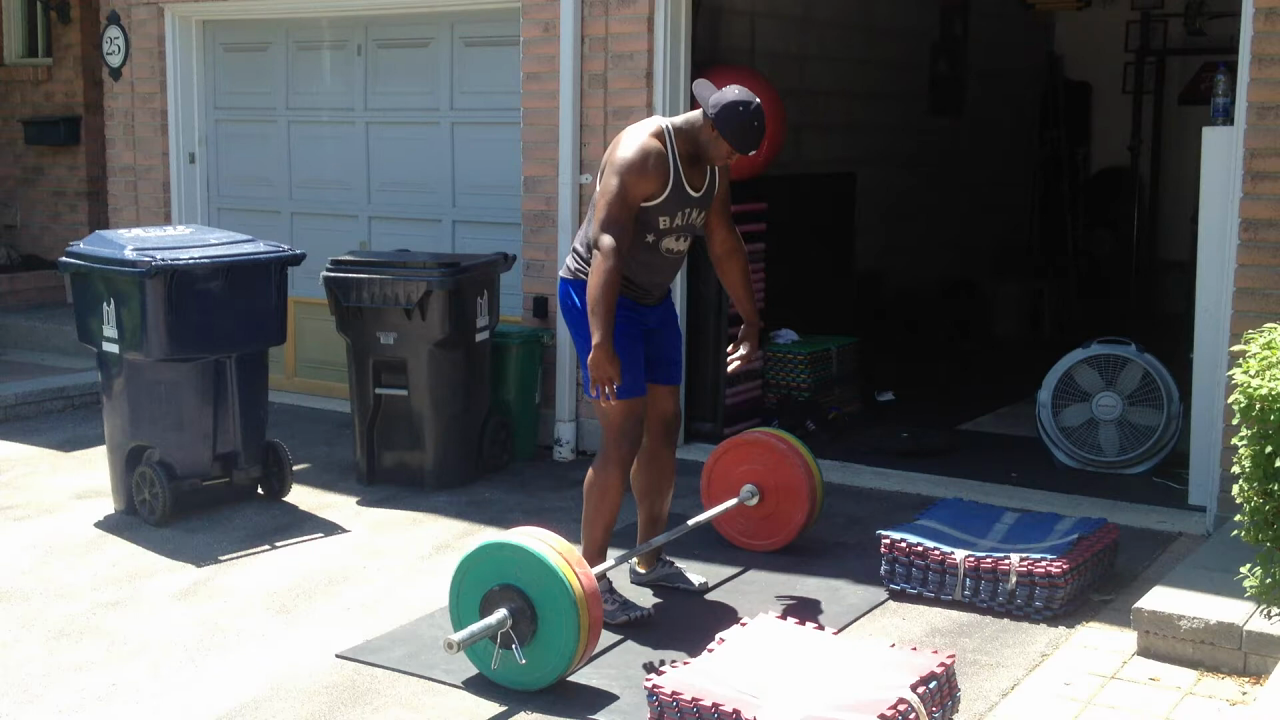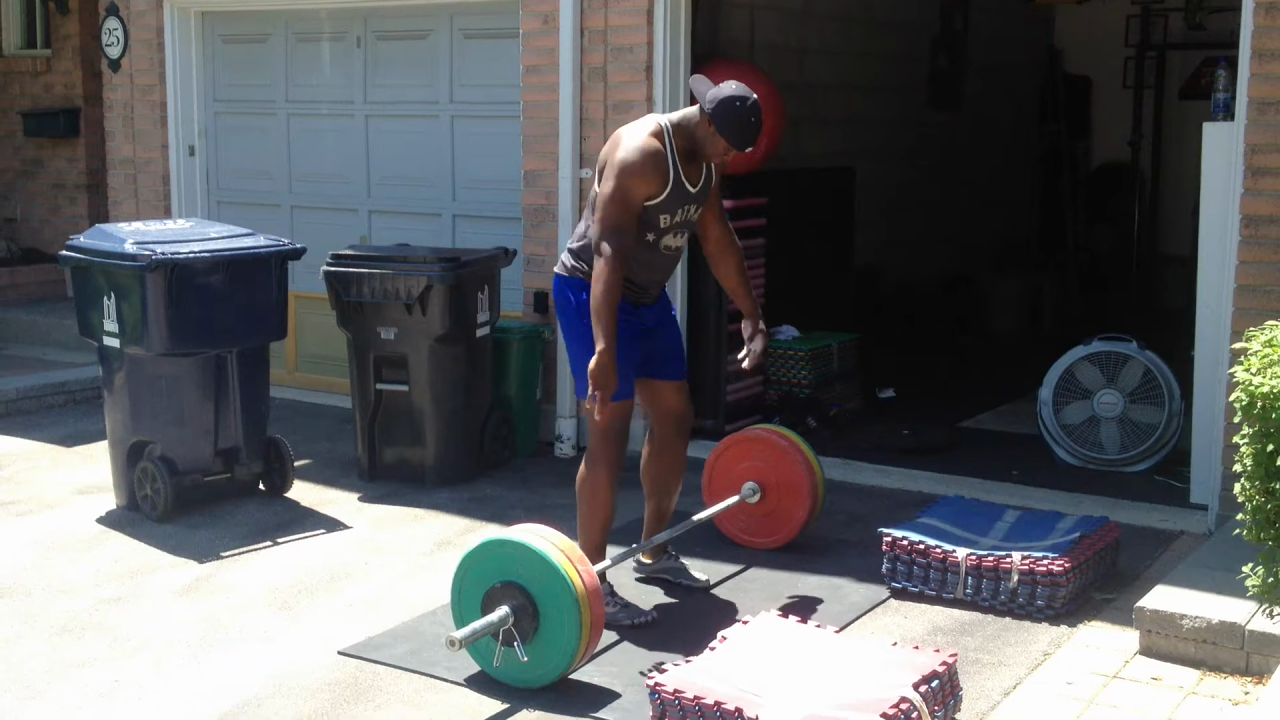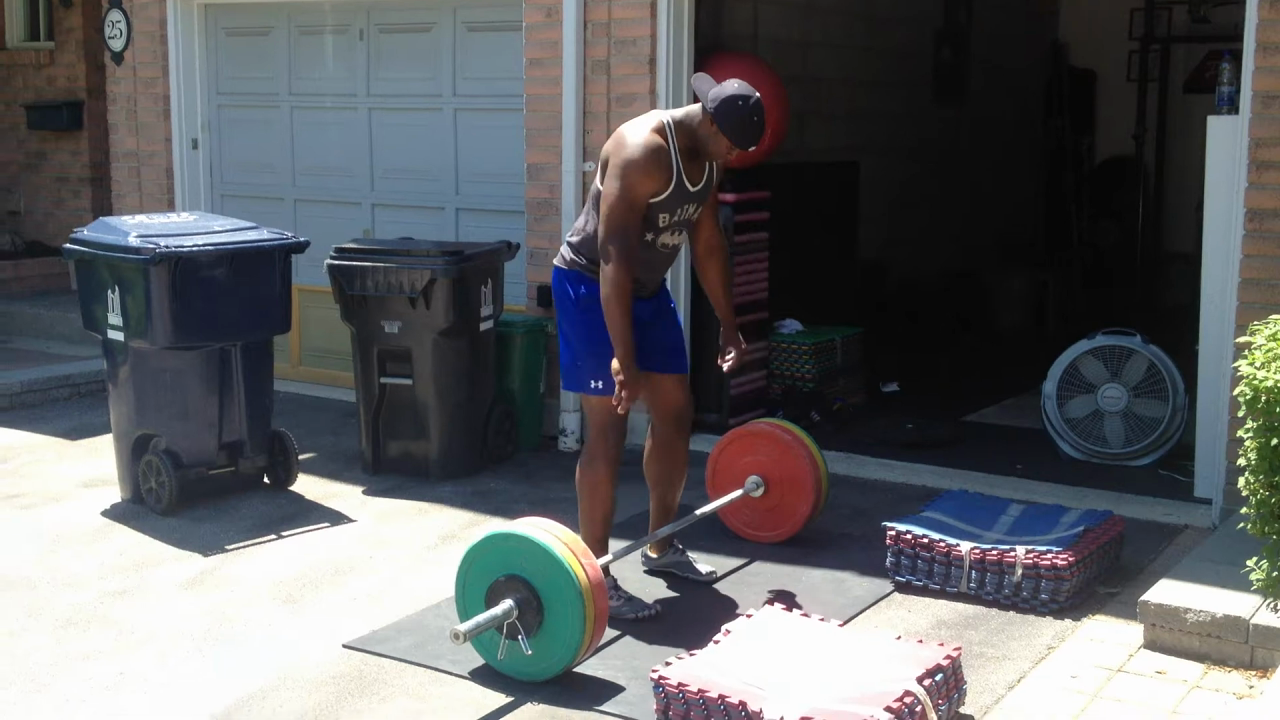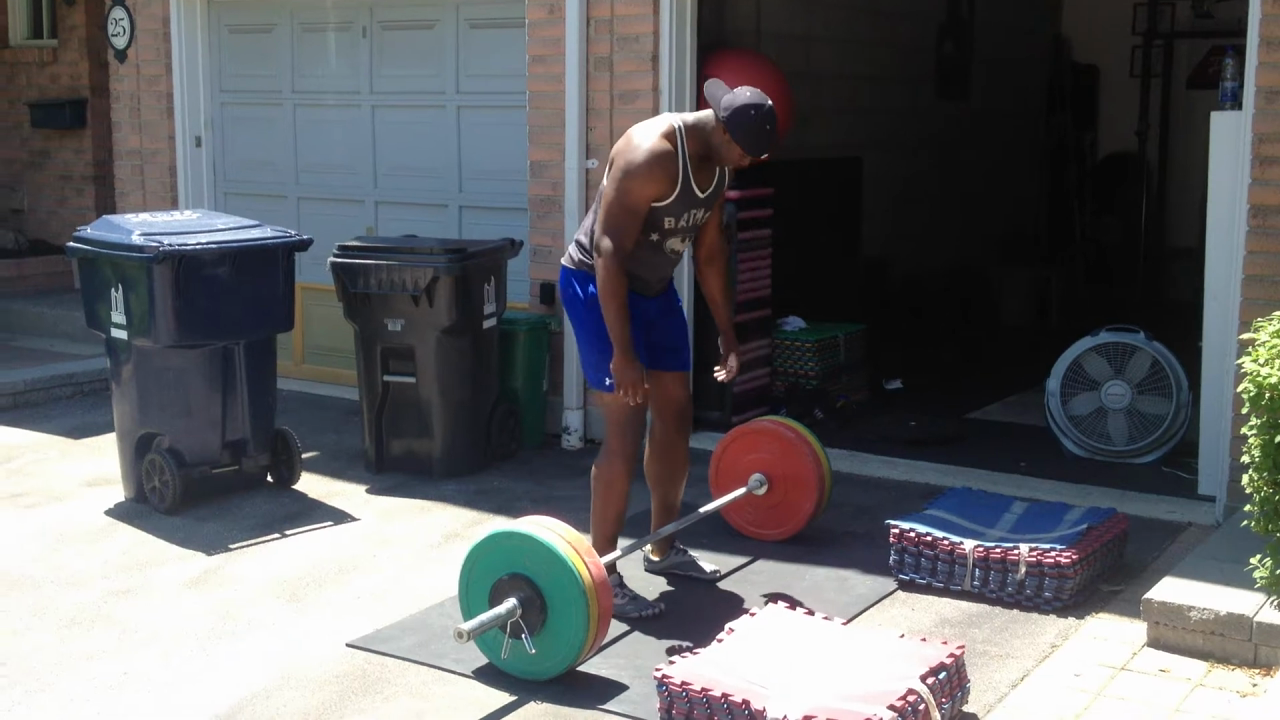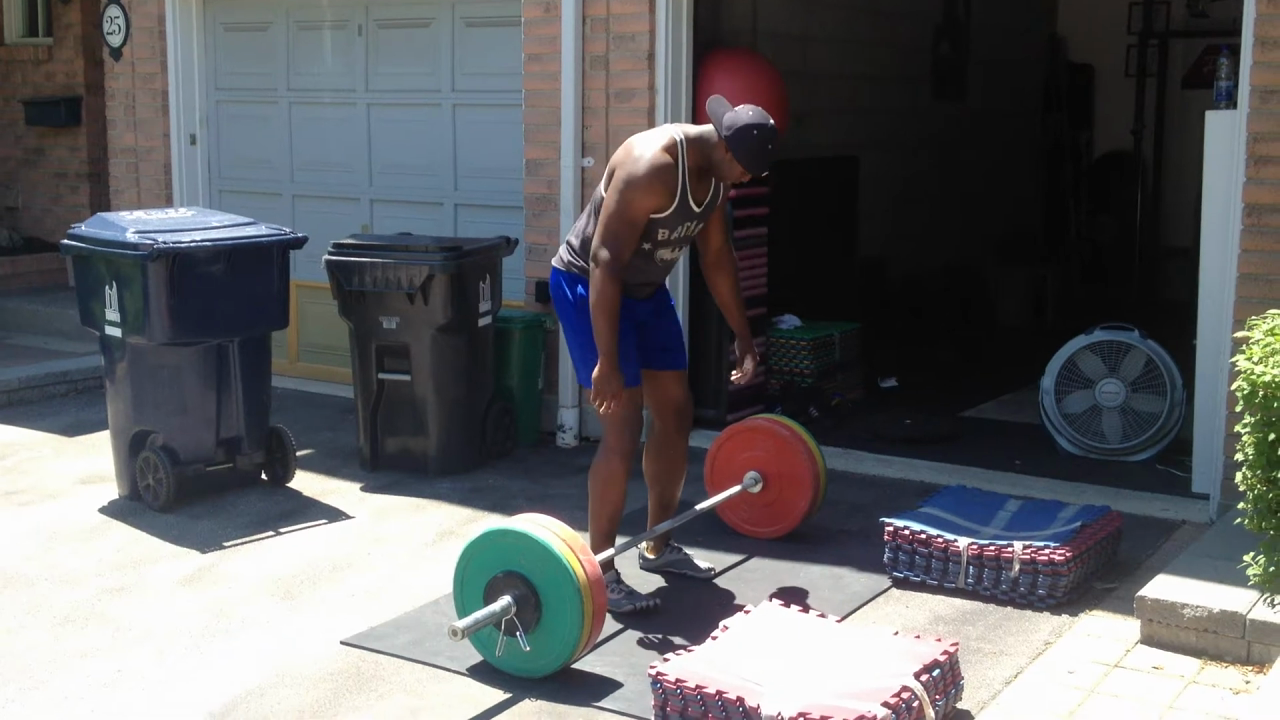
dt=0.2s
person 1, frame 1
left shoulder: (713, 166)
right shoulder: (640, 153)
left elbow: (725, 246)
right elbow: (607, 248)
left wrist: (750, 325)
right wrist: (599, 342)
left hip: (653, 299)
right hip: (599, 295)
left knee: (664, 427)
right knee: (623, 438)
left ankle: (649, 559)
right ankle: (591, 580)
person 1, frame 2
left shoulder: (707, 160)
right shoulder: (639, 152)
left elbow: (717, 240)
right elbow: (609, 255)
left wrist: (751, 314)
right wrist: (603, 351)
left hip: (649, 296)
right hip: (592, 291)
left knee: (674, 418)
right knee: (610, 437)
left ankle: (653, 550)
right ankle: (592, 584)
person 1, frame 3
left shoulder: (708, 157)
right shoulder: (642, 150)
left elbow: (707, 242)
right elbow: (614, 256)
left wrist: (727, 322)
right wrist: (622, 355)
left hip: (648, 290)
right hip: (591, 286)
left knee: (675, 415)
right knee: (608, 433)
left ankle: (660, 547)
right ankle: (595, 577)
person 1, frame 4
left shoulder: (718, 160)
right shoulder: (650, 153)
left elbow: (710, 248)
right elbow: (609, 253)
left wrist: (727, 331)
right wrist: (623, 353)
left hip: (654, 288)
right hip: (597, 284)
left knee: (676, 414)
right knee: (626, 428)
left ankle: (662, 548)
right ankle: (602, 574)
person 1, frame 5
left shoulder: (716, 171)
right shoulder: (652, 166)
left elbow: (716, 256)
right elbow: (604, 263)
left wrist: (743, 336)
right wrist: (606, 363)
left hip: (646, 289)
right hip: (588, 286)
left knee: (676, 413)
right knee: (624, 427)
left ankle: (658, 547)
right ankle: (600, 571)
